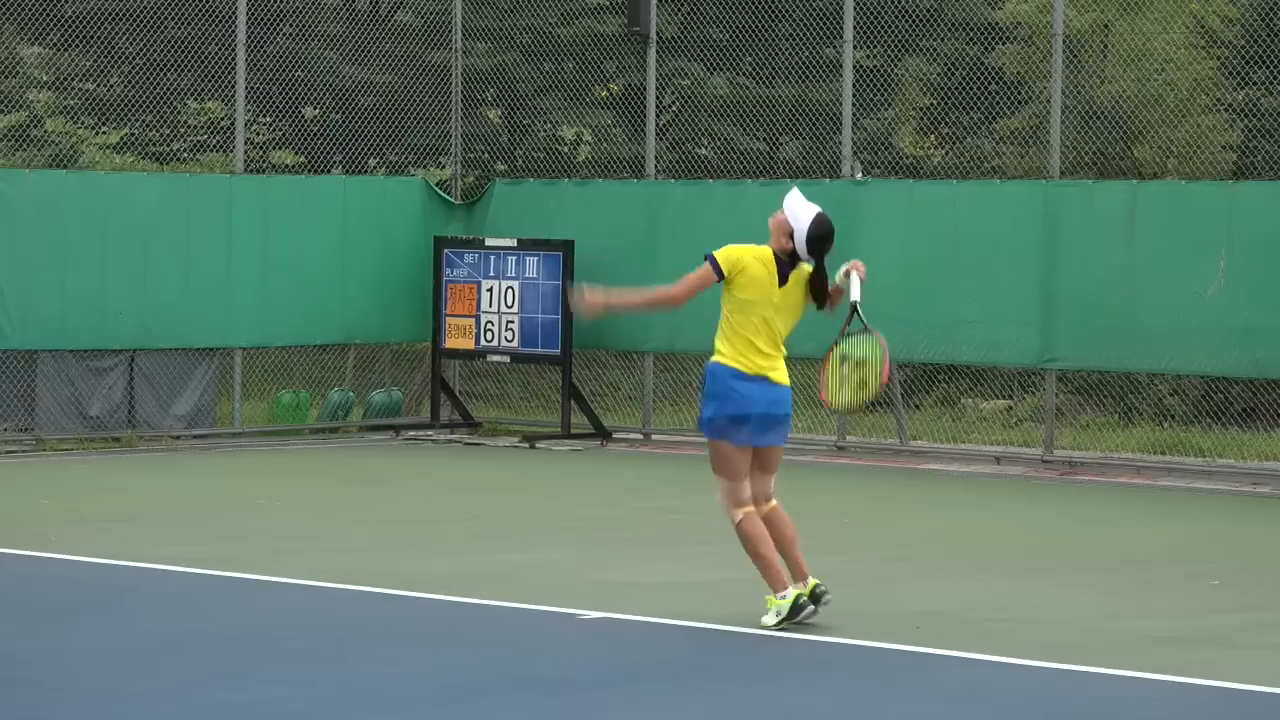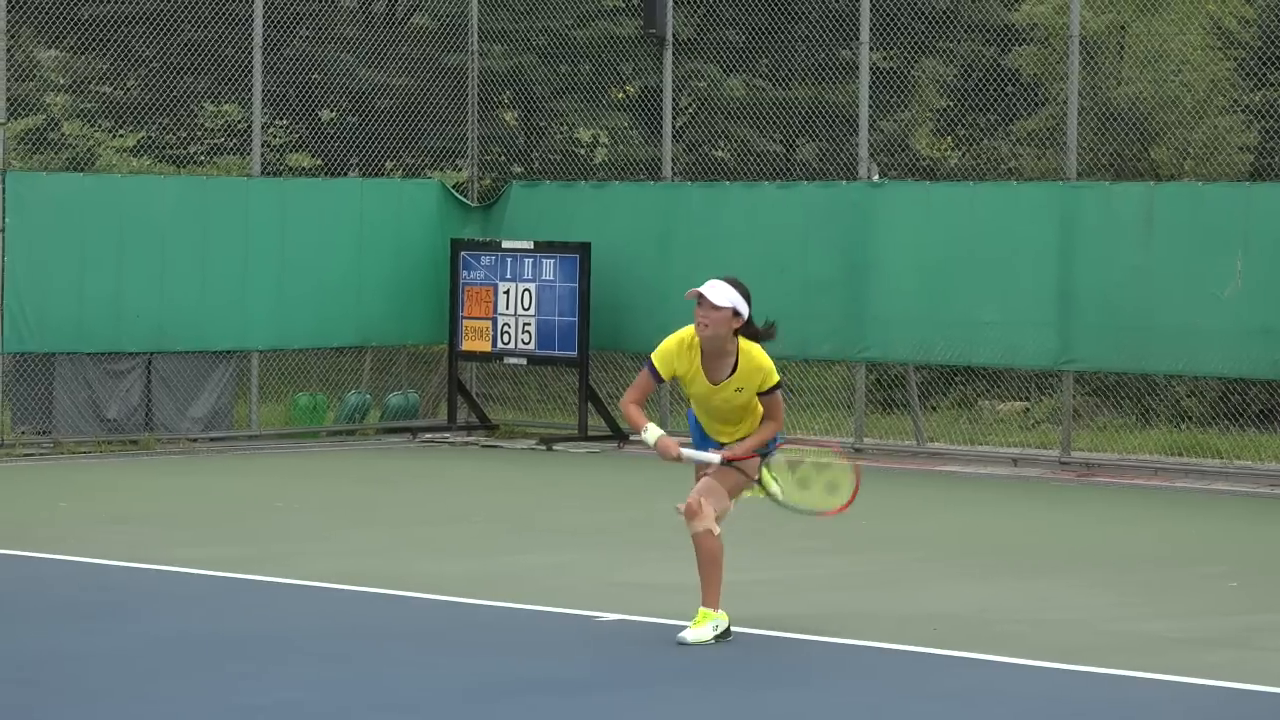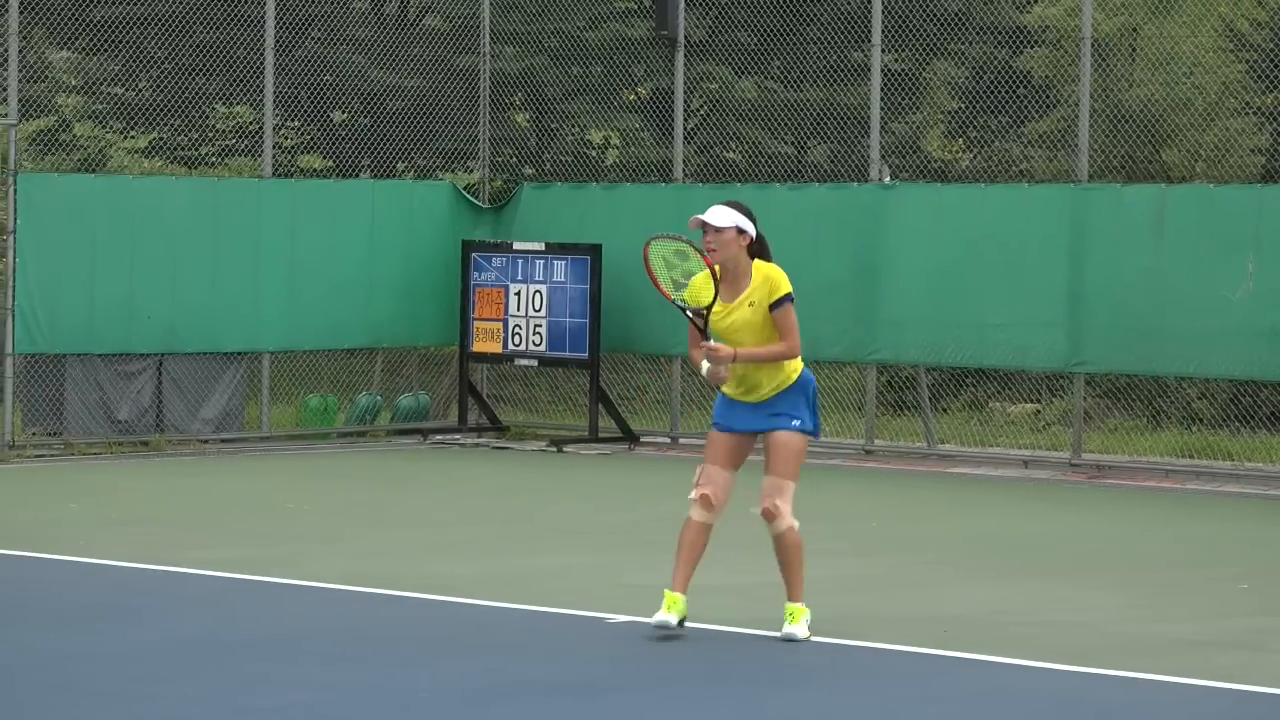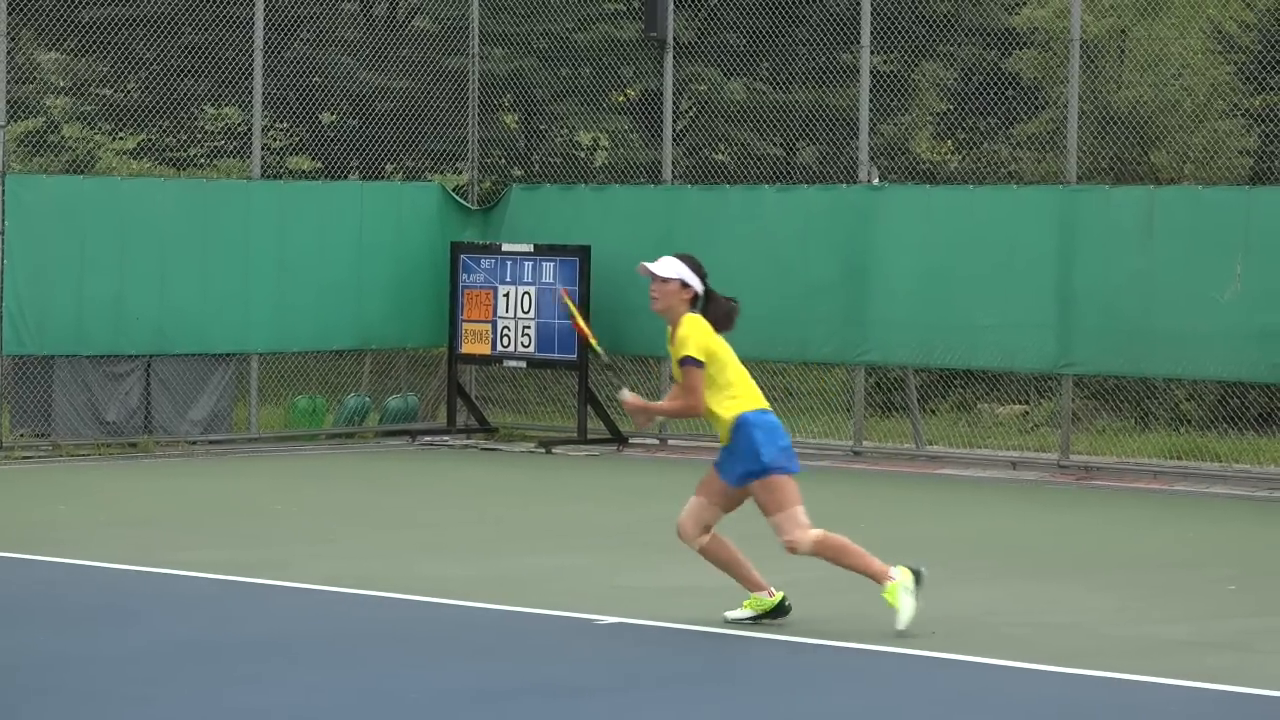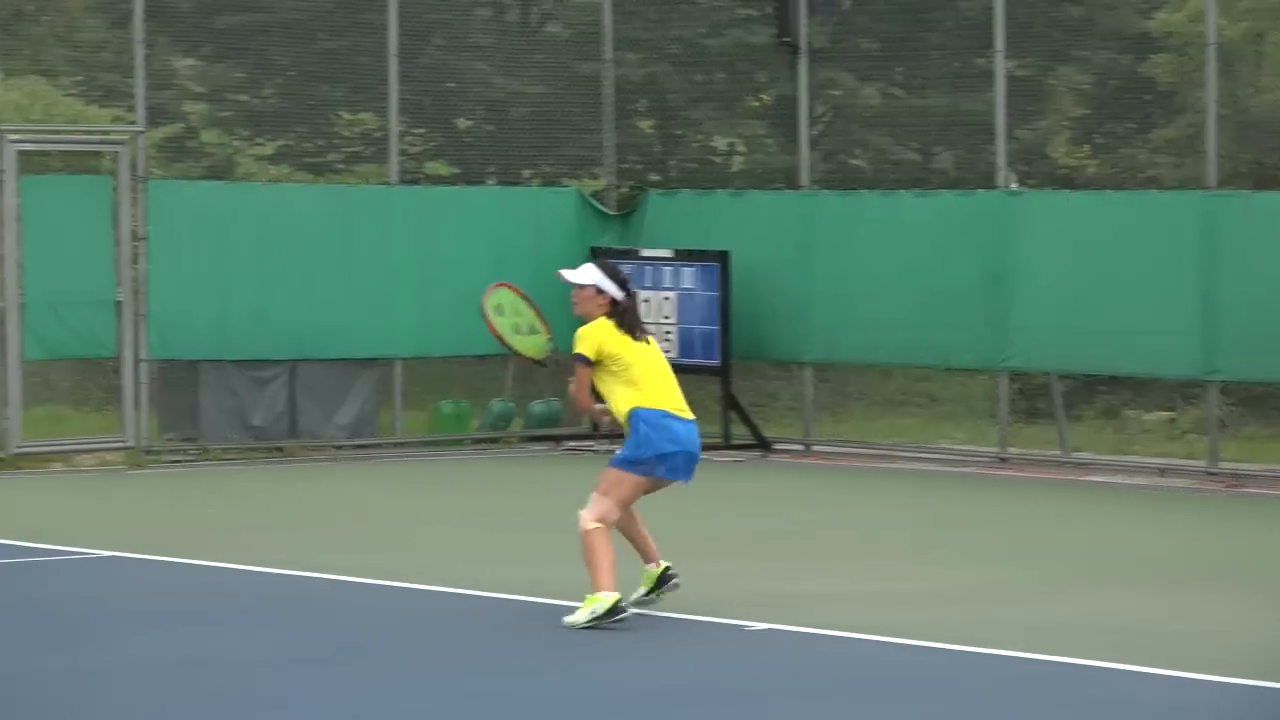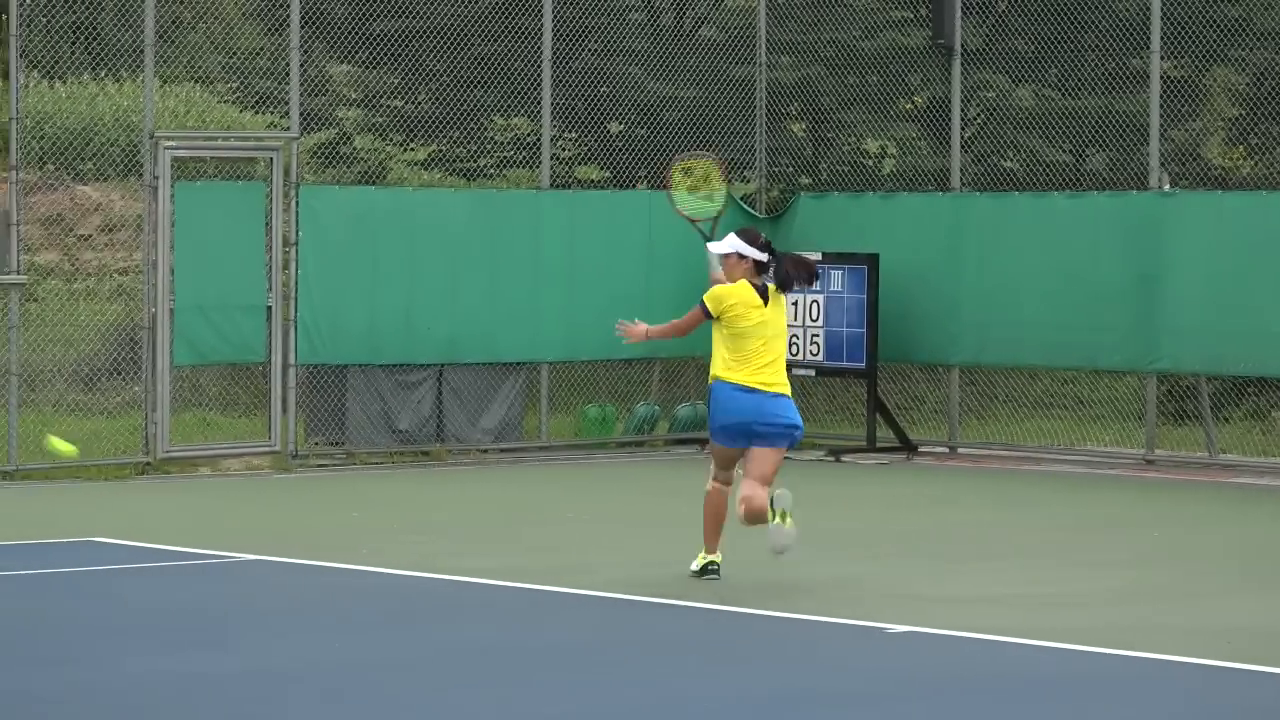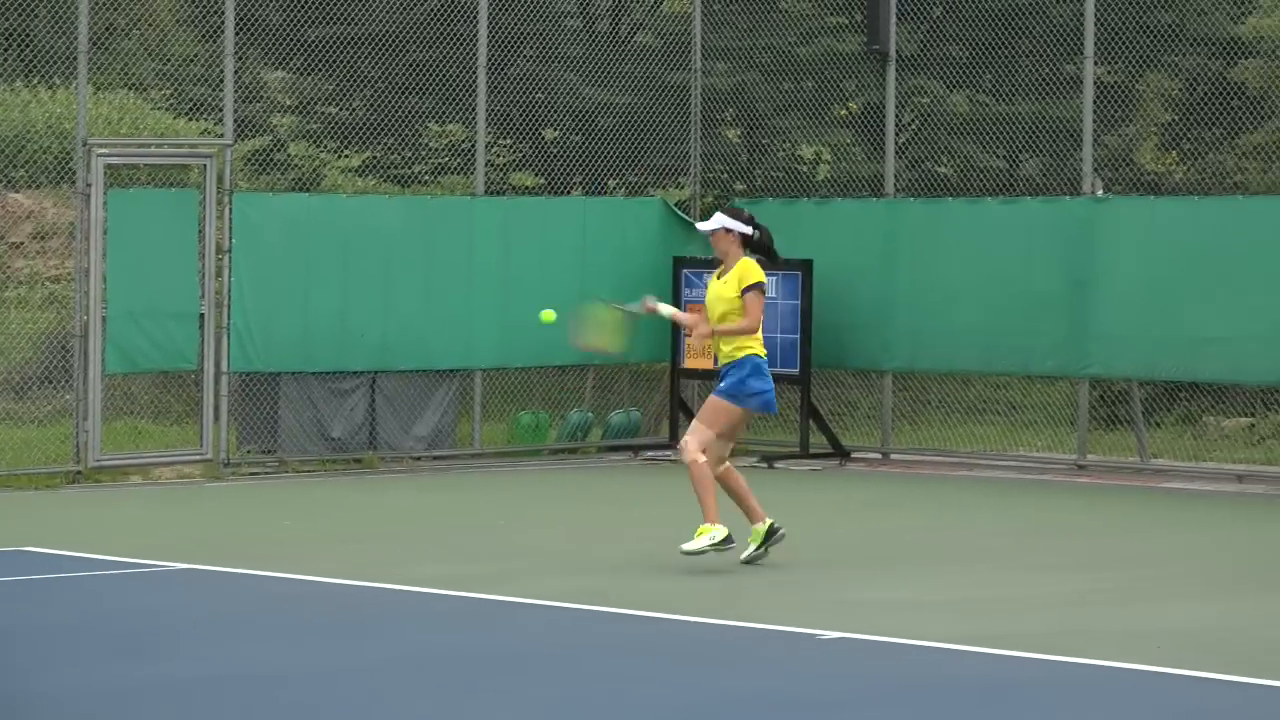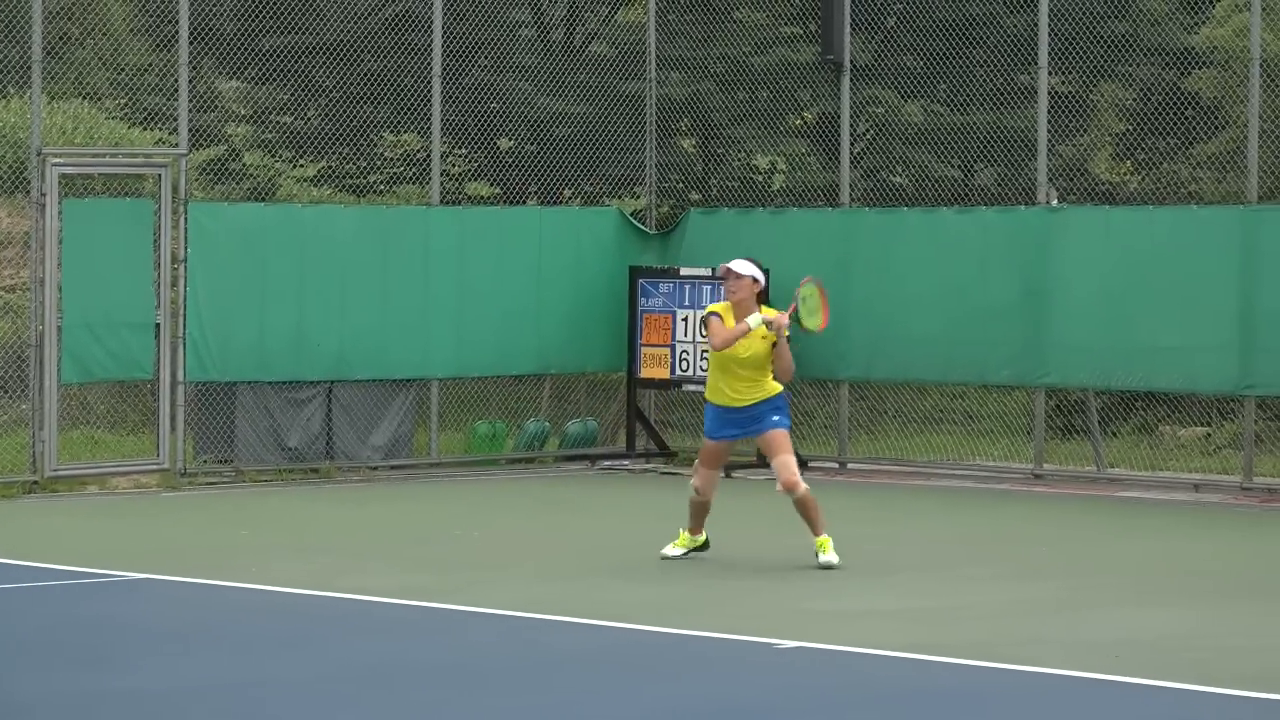
dt=0.5s
person 1, frame 1
left shoulder: (740, 259)
right shoulder: (808, 277)
left elbow: (673, 296)
right elbow: (831, 299)
left wrist: (607, 301)
right wrist: (847, 275)
left hip: (734, 387)
right hip: (776, 394)
left knee: (738, 505)
right knee: (763, 499)
left ankle: (785, 594)
right ankle: (806, 586)
person 1, frame 2
left shoulder: (757, 362)
right shoulder: (675, 348)
left elbow: (774, 424)
right elbow: (630, 402)
left wrist: (732, 453)
right wrist: (656, 437)
left hip: (747, 438)
right hip: (704, 432)
left knee: (699, 508)
right knee: (699, 515)
left ankle: (713, 615)
right ankle: (746, 482)
person 1, frame 3
left shoulder: (771, 278)
right shoulder: (698, 286)
left elbow: (792, 347)
right elbow: (695, 348)
left wrist: (735, 354)
right wrist: (710, 367)
left hip: (787, 397)
right hip: (735, 401)
left knee: (775, 510)
right knee: (704, 499)
left ankle: (797, 608)
right ankle: (674, 601)
person 1, frame 4
left shoulder: (690, 332)
right shoulder: (682, 330)
left elbow: (695, 405)
right elbow: (686, 394)
left wrist: (646, 408)
right wrist: (652, 408)
left hip: (754, 437)
right hip: (739, 441)
left knee: (797, 537)
right knee: (690, 527)
left ankle: (896, 579)
right ankle: (765, 597)
person 1, frame 5
left shoulder: (590, 333)
right shoulder: (635, 334)
left elbow: (582, 401)
left wrist: (596, 411)
right wrist: (607, 411)
left hip: (655, 432)
right hip: (684, 434)
left knee: (593, 518)
right knee: (610, 501)
left ankle: (605, 598)
right ankle: (657, 569)
person 1, frame 6
left shoulder: (722, 294)
right shoulder: (779, 294)
left elbow: (679, 328)
left wrist: (645, 332)
left hip: (732, 401)
right hip: (777, 408)
left knee: (720, 479)
right knee: (749, 506)
left ankle: (710, 556)
right ankle: (774, 505)
person 1, frame 7
left shoulder: (749, 272)
right shoulder: (719, 274)
left elbow: (752, 325)
right elbow: (701, 323)
left wrist: (712, 330)
right wrist: (663, 309)
left hip: (744, 372)
right hip: (736, 375)
left knee: (691, 448)
right knee: (715, 462)
left ankle: (713, 529)
right ankle: (762, 527)
person 1, frame 8
left shoulder: (777, 319)
right shoulder: (717, 313)
left elbow: (784, 375)
right elbow: (717, 342)
left wrist: (778, 337)
right wrist: (753, 320)
left hip: (767, 406)
right hip: (722, 409)
left knee: (791, 481)
right knee: (702, 485)
left ankle: (821, 540)
right ankle: (695, 536)
